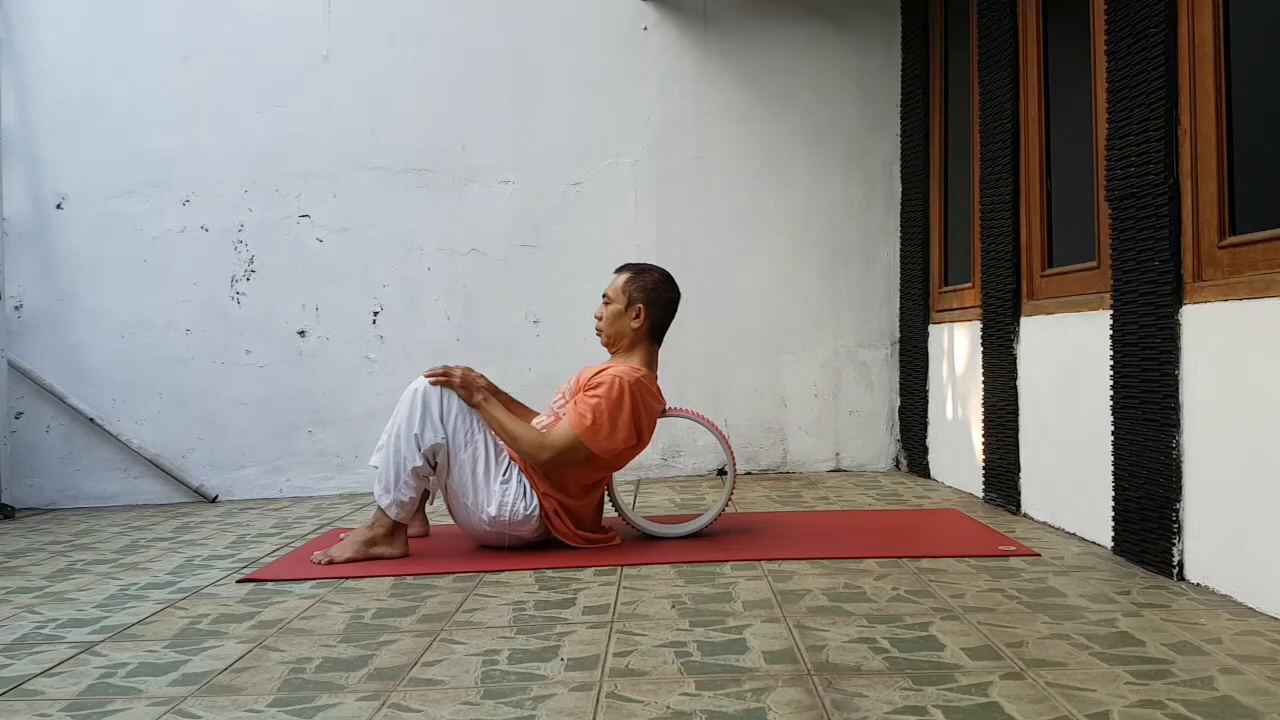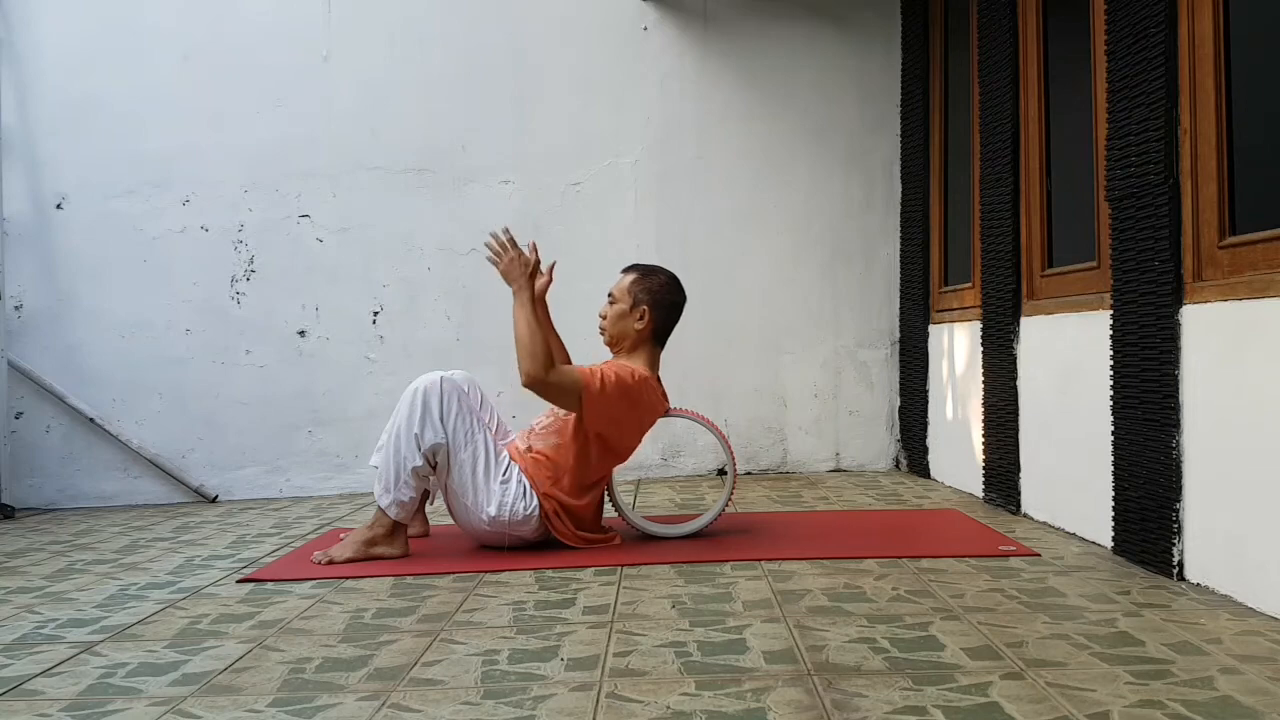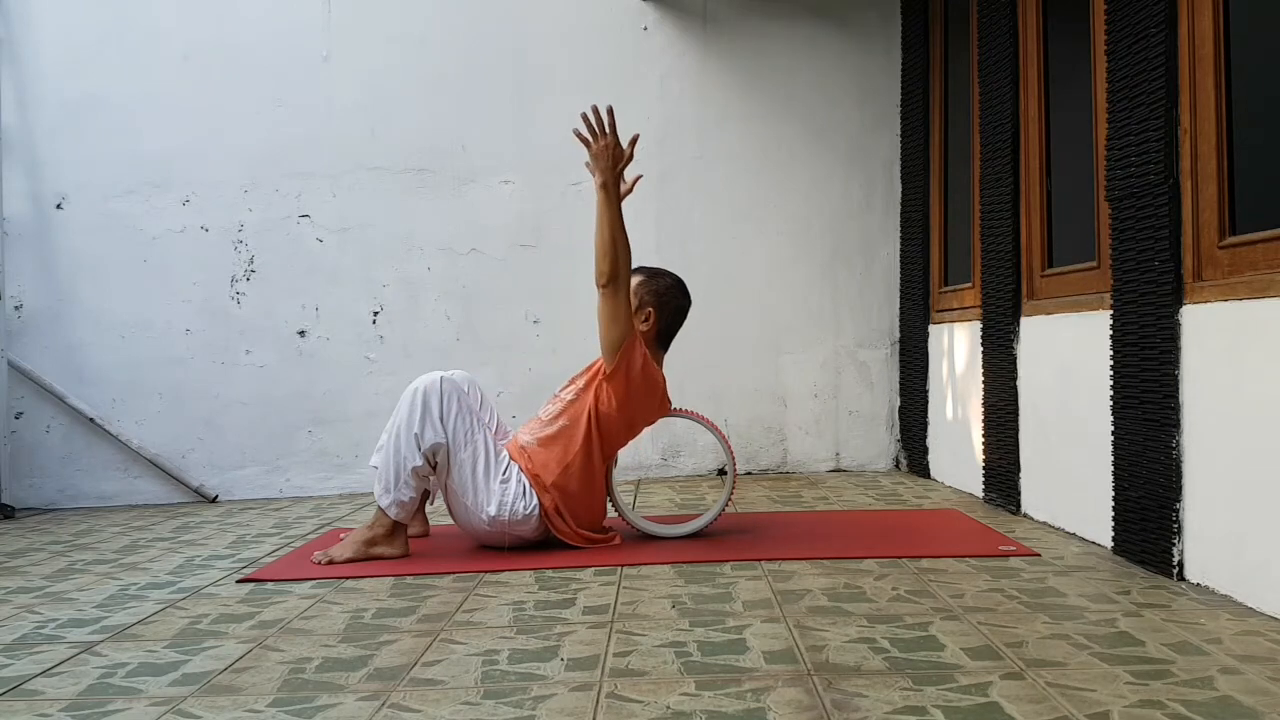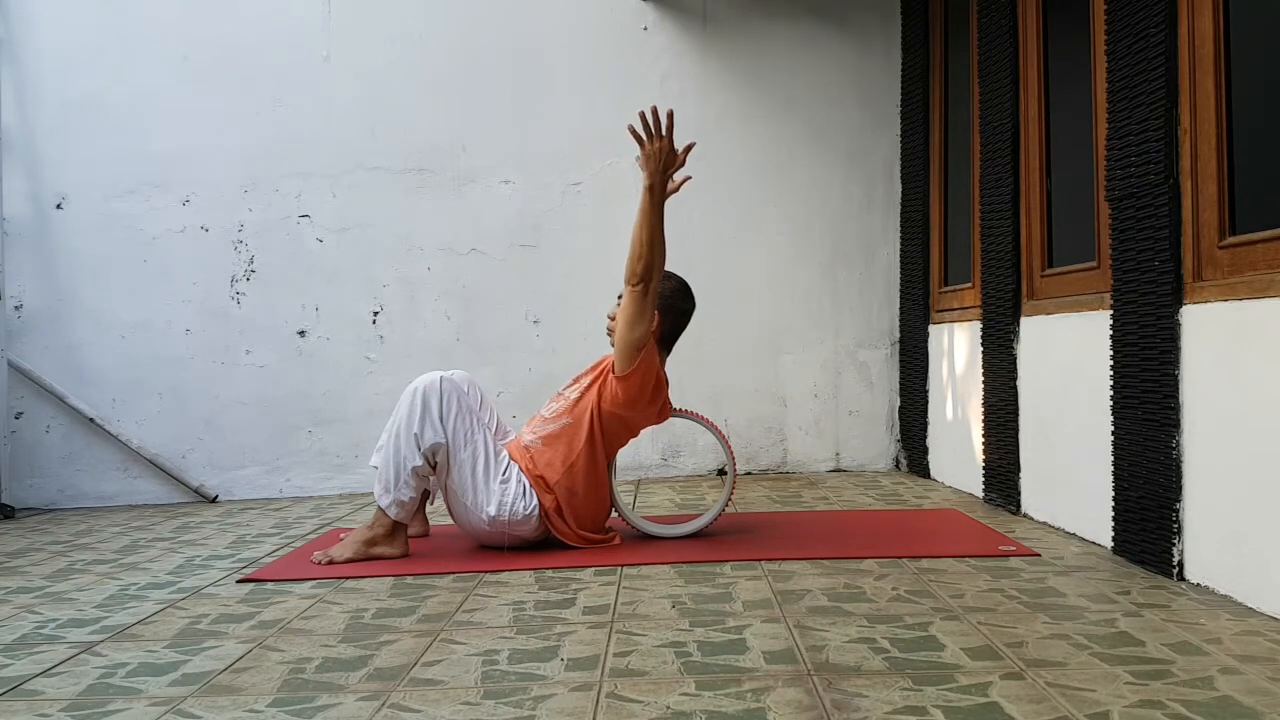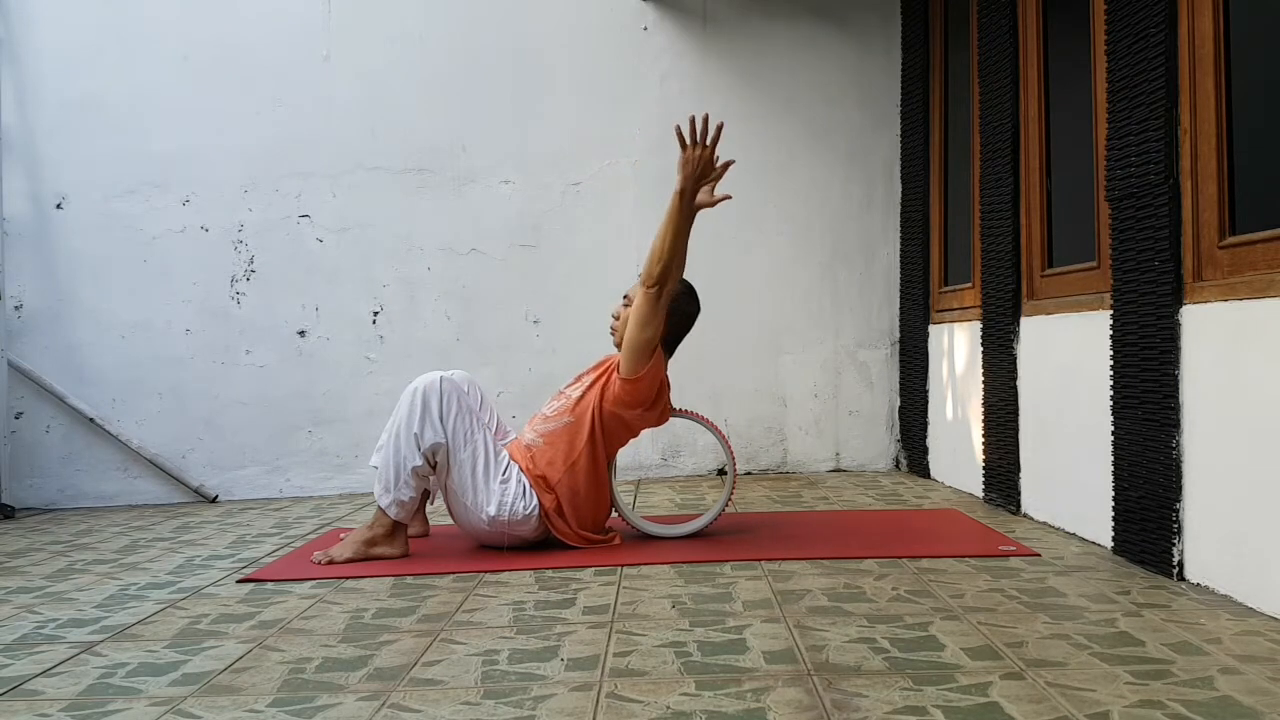
dt=1s
person 1, frame 1
left shoulder: (620, 383)
right shoulder: (624, 378)
left elbow: (545, 453)
left wrist: (480, 398)
right wrist: (489, 391)
left hip: (518, 509)
right hip: (521, 487)
left knee: (430, 393)
right knee: (446, 390)
left ankle: (384, 532)
right ankle: (411, 512)
person 1, frame 2
left shoulder: (629, 386)
right shoulder: (634, 380)
left elbow: (536, 375)
right elbow: (561, 371)
left wrist: (521, 288)
right wrist: (537, 300)
left hip: (519, 507)
right hip: (521, 481)
left knee: (434, 392)
right knee: (457, 386)
left ankle: (386, 531)
right ankle: (411, 510)
person 1, frame 3
left shoulder: (636, 376)
right shoulder: (635, 379)
left elbow: (610, 282)
right elbow: (616, 286)
left wrist: (607, 187)
right wrist: (610, 195)
left hip: (515, 507)
right hip: (518, 483)
left knee: (435, 392)
right knee: (456, 386)
left ankle: (386, 530)
right ankle: (411, 510)
person 1, frame 4
left shoulder: (640, 375)
right shoulder: (637, 378)
left elbow: (640, 282)
right elbow: (647, 285)
left wrist: (653, 188)
right wrist: (657, 197)
left hip: (514, 506)
right hip: (518, 480)
left knee: (435, 390)
right knee: (456, 386)
left ankle: (386, 529)
right ankle: (411, 511)
person 1, frame 5
left shoulder: (642, 379)
right shoulder: (636, 375)
left elbow: (656, 284)
right elbow: (667, 290)
left wrist: (684, 193)
right wrist: (690, 211)
left hip: (515, 508)
right hip: (516, 487)
left knee: (435, 391)
right knee: (457, 386)
left ankle: (386, 530)
right ankle: (411, 512)
